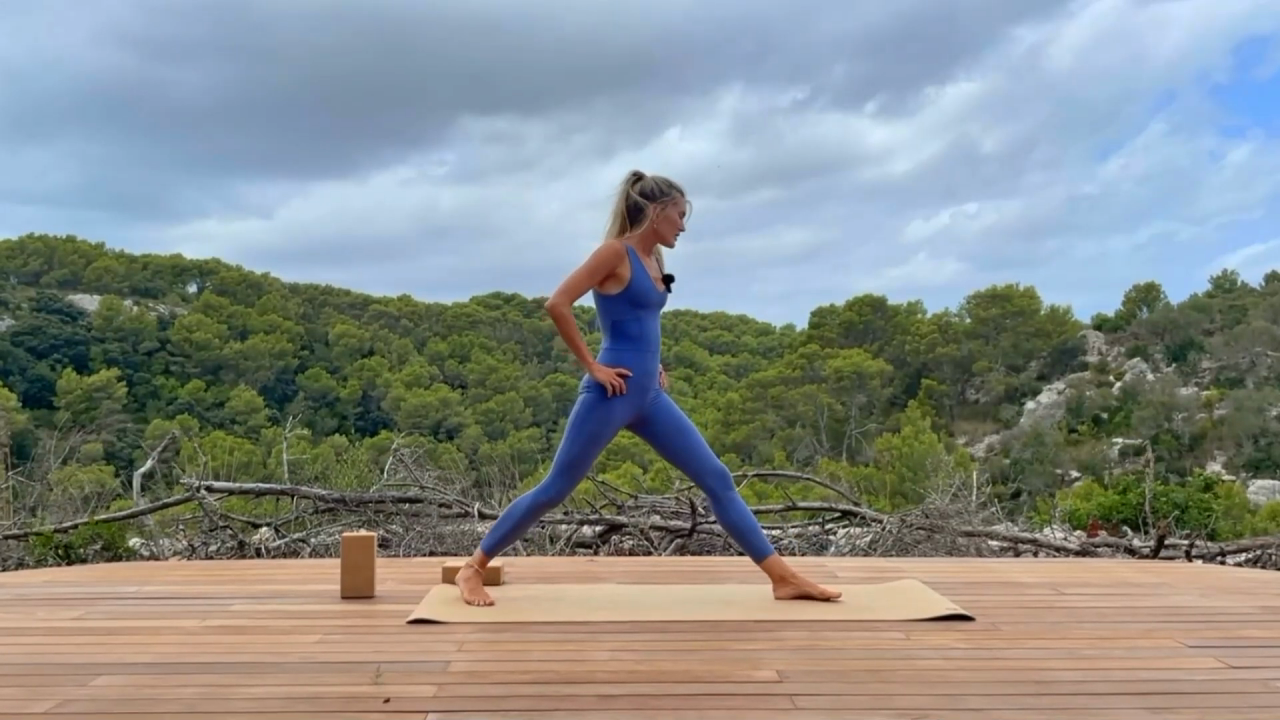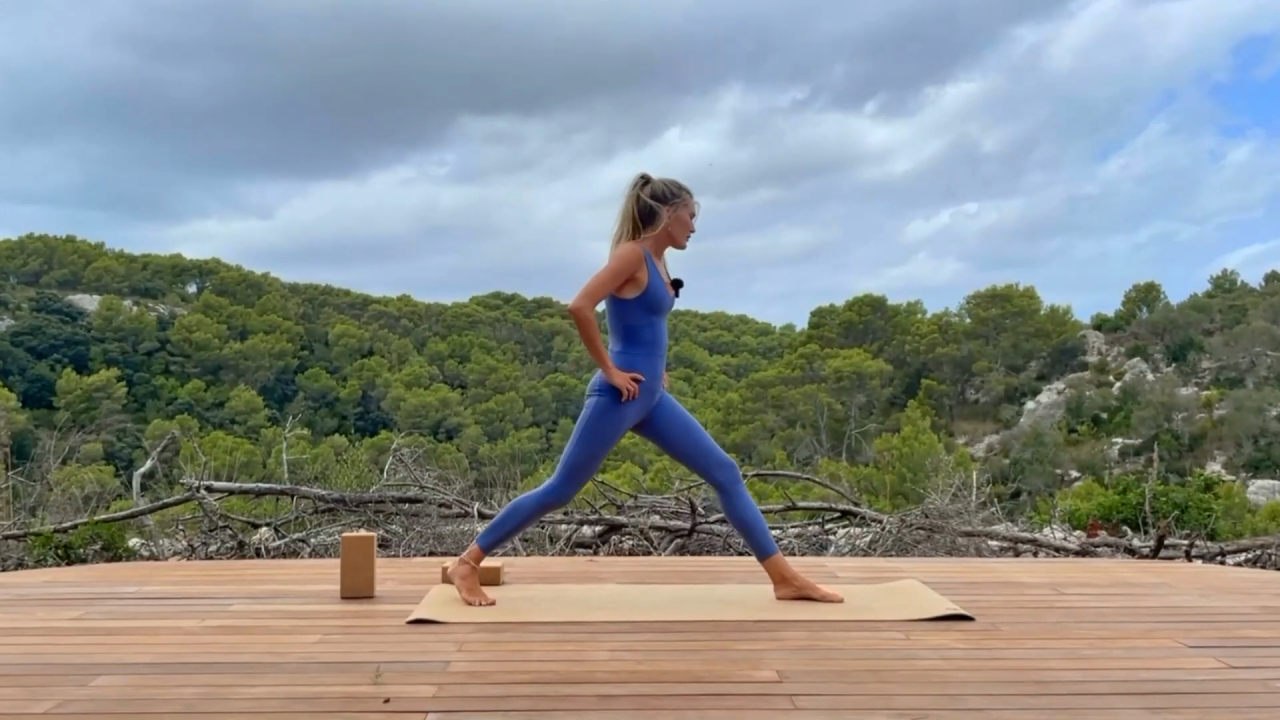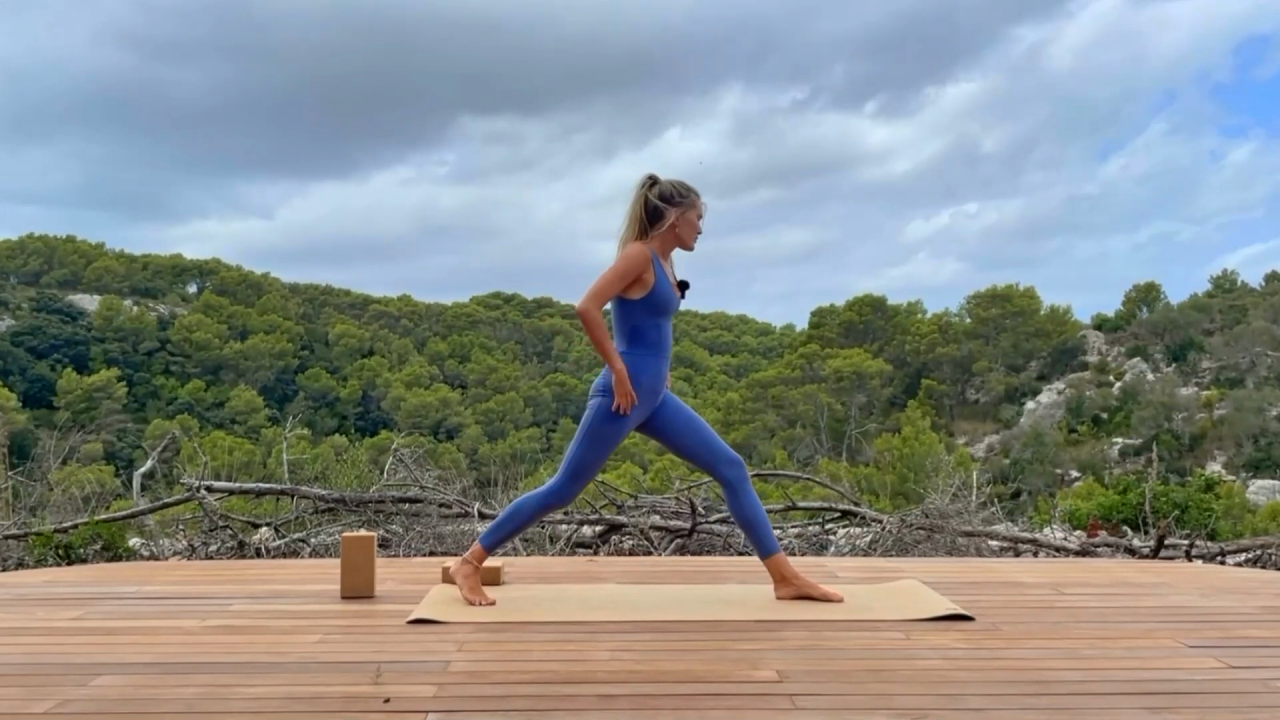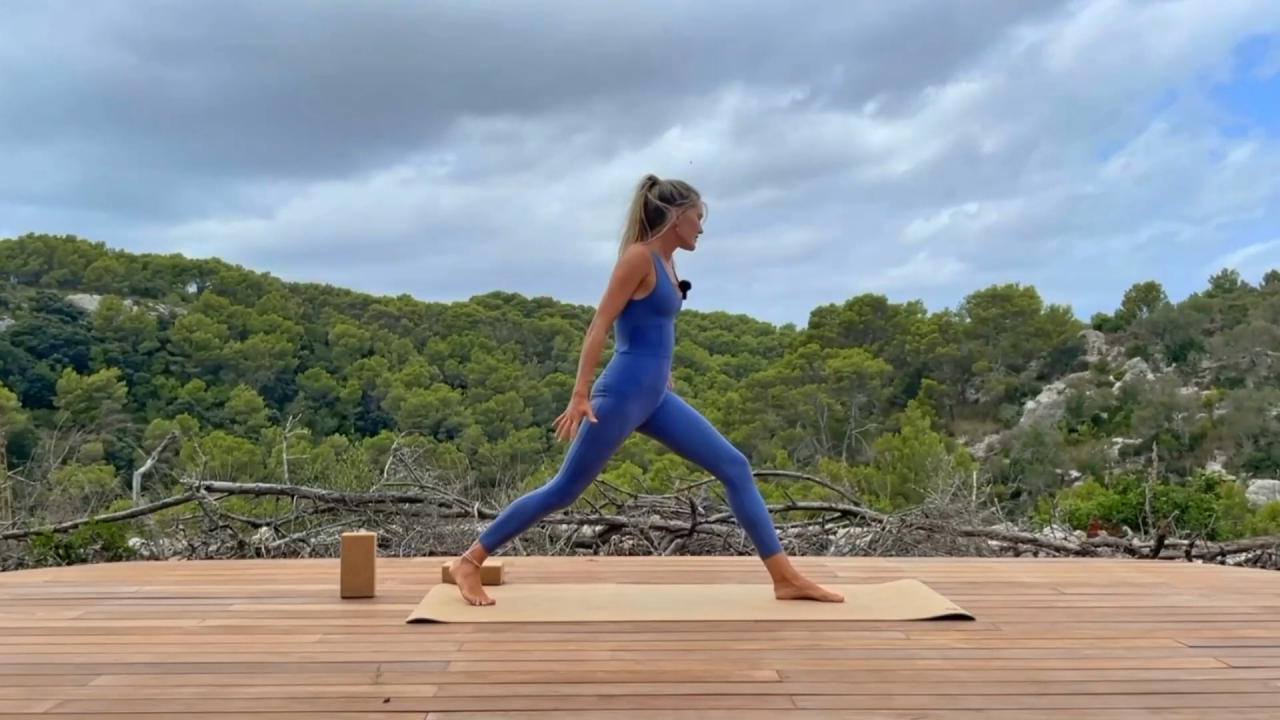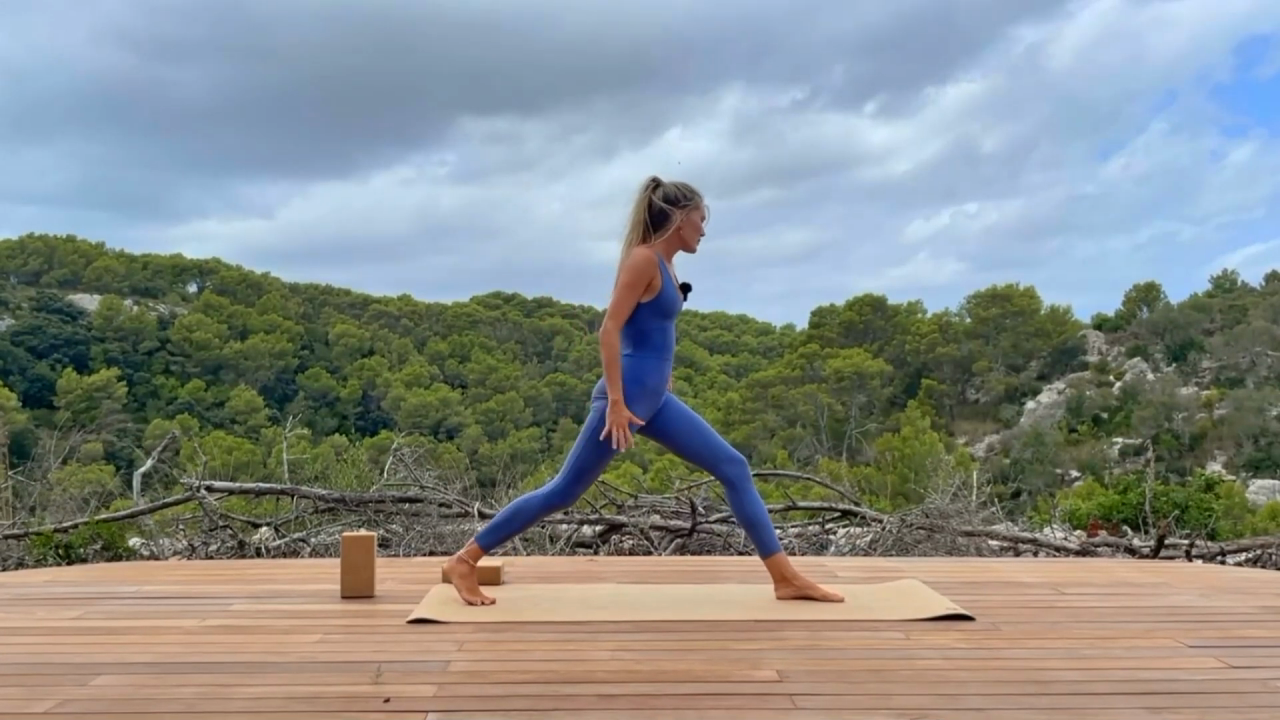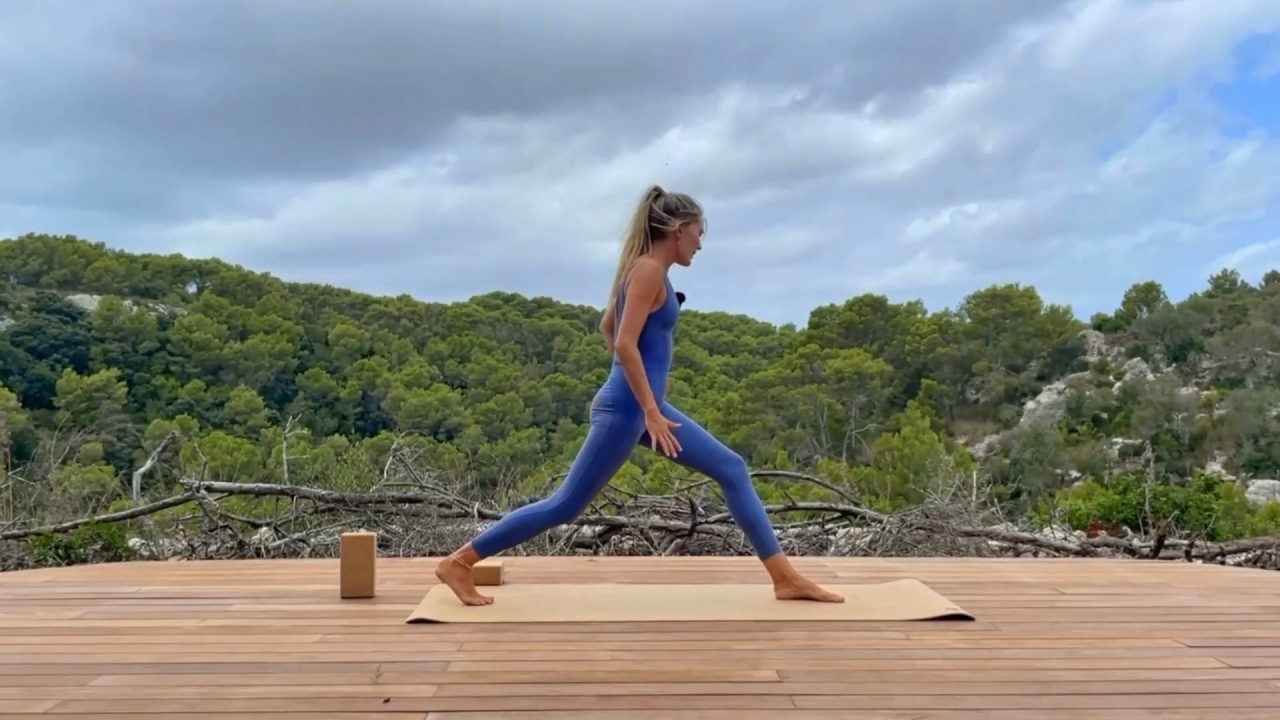
dt=0.4s
person 1, frame 1
left shoulder: (653, 259)
right shoulder: (615, 251)
right elbow: (556, 304)
right wrist: (591, 365)
left hip: (649, 395)
right hip: (610, 393)
left knee: (716, 478)
right knee: (555, 488)
left ankle: (783, 578)
right ankle: (473, 568)
person 1, frame 2
left shoulder: (656, 260)
right shoulder: (632, 253)
right elbow: (579, 306)
right wrist: (609, 369)
left hip: (651, 396)
right hip: (618, 395)
left knee: (725, 472)
right knee: (559, 490)
left ankle: (784, 577)
right ankle: (467, 563)
person 1, frame 3
left shoulder: (662, 262)
right shoulder: (638, 254)
right elbow: (587, 307)
right wrist: (617, 372)
left hip: (653, 396)
right hip: (624, 394)
left knee: (731, 469)
right knee: (563, 489)
left ankle: (785, 577)
right ankle: (469, 564)
person 1, frame 4
left shoulder: (663, 262)
right shoulder: (639, 255)
right elbow: (600, 324)
right wrist: (581, 395)
left hip: (655, 396)
right hip: (623, 393)
left knee: (735, 468)
right knee: (563, 490)
left ankle: (785, 577)
right ankle: (469, 562)
person 1, frame 5
left shoulder: (662, 263)
right shoulder: (643, 257)
right elbow: (609, 331)
right wrist: (615, 403)
left hip: (654, 397)
right hip: (629, 396)
left knee: (734, 468)
right knee: (563, 492)
left ankle: (786, 578)
right ankle: (464, 561)
person 1, frame 6
left shoulder: (650, 270)
right shoulder: (648, 270)
left elbow: (607, 325)
right elbow: (624, 342)
right wrist: (651, 411)
left hip: (643, 403)
right hip: (625, 408)
left knee: (732, 469)
right knee: (564, 505)
left ankle: (785, 577)
right ankle: (458, 563)
